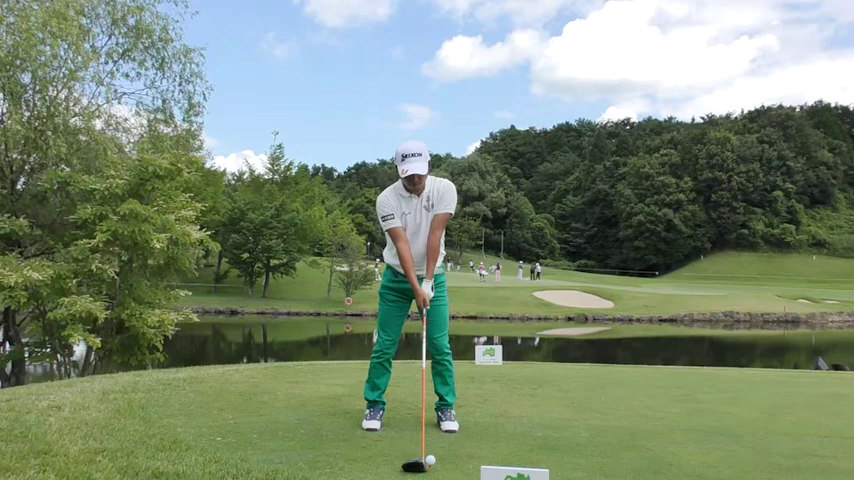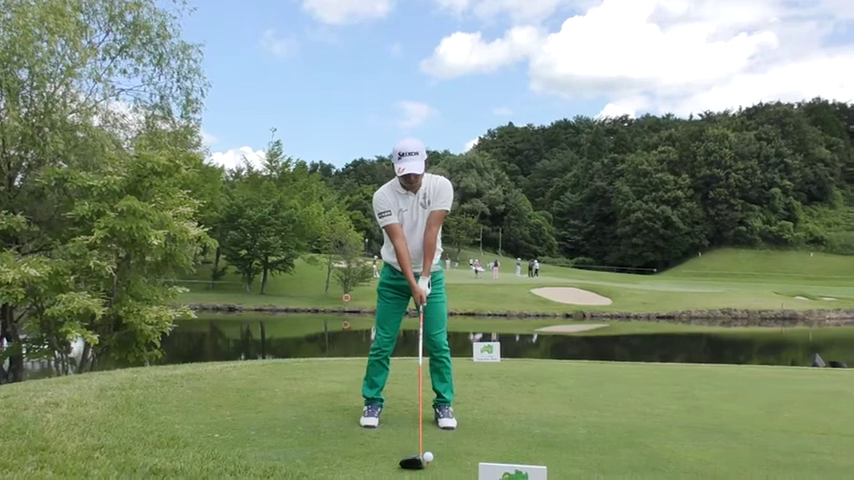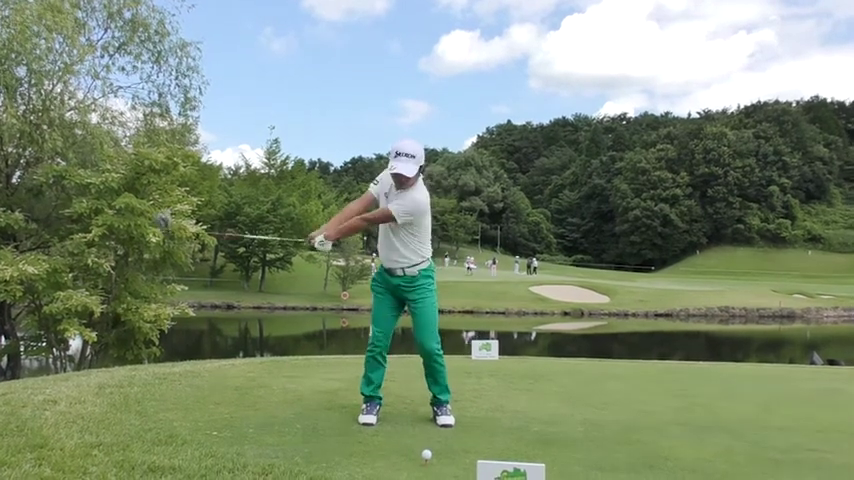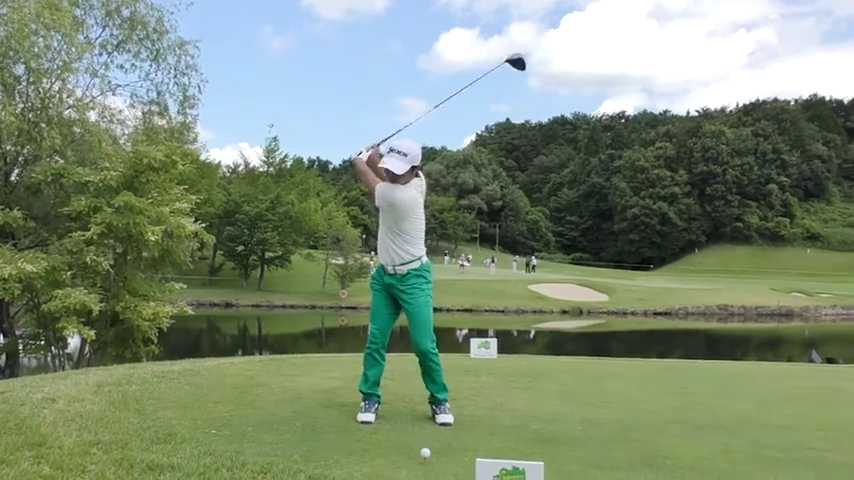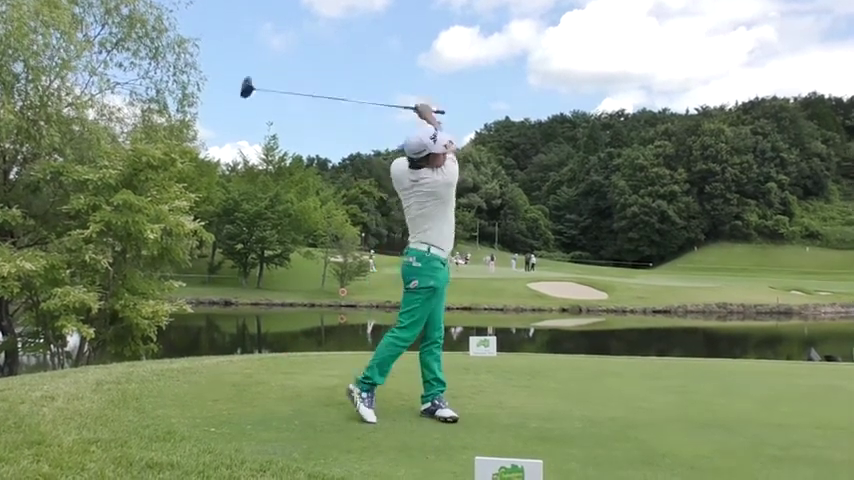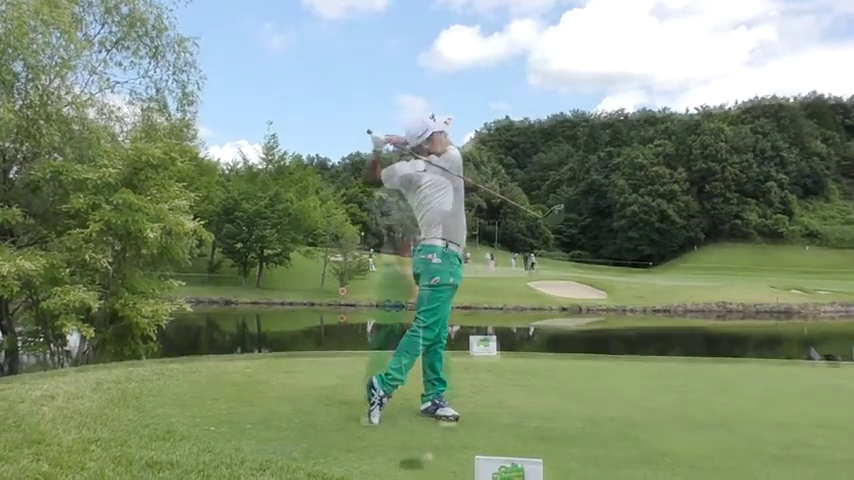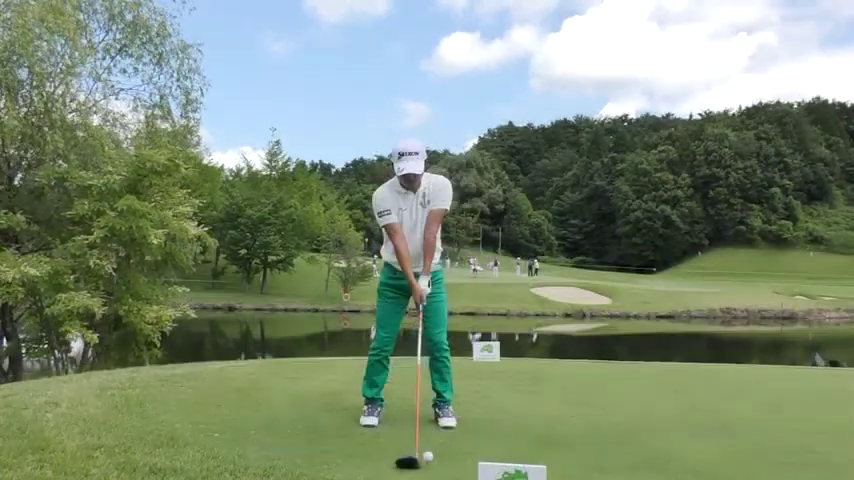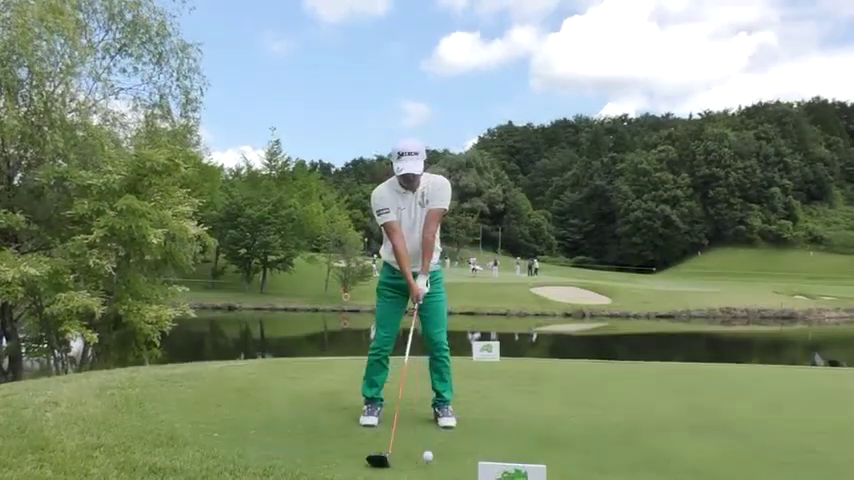
dt=0.7s
person 1, frame 1
left shoulder: (445, 189)
right shoulder: (386, 199)
left elbow: (434, 236)
right elbow: (401, 244)
left wrist: (428, 280)
right wrist: (416, 287)
left hip: (433, 276)
right hip: (397, 278)
left knee: (440, 345)
right knee: (385, 345)
left ankle: (445, 407)
right ankle: (374, 405)
person 1, frame 2
left shoulder: (441, 186)
right shoulder: (383, 196)
left elbow: (431, 232)
right elbow: (398, 240)
left wrist: (425, 277)
right wrist: (412, 283)
left hip: (431, 274)
right hip: (394, 276)
left knee: (438, 343)
right knee: (383, 342)
left ankle: (443, 404)
right ankle: (372, 402)
person 1, frame 3
left shoulder: (416, 199)
right shoulder: (387, 178)
left elbow: (368, 220)
right elbow: (358, 205)
left wrist: (331, 236)
right wrist: (326, 229)
left hip: (418, 279)
right hip: (387, 276)
left knee: (429, 344)
right knee: (378, 341)
left ankle: (441, 402)
right ankle: (371, 400)
person 1, frame 4
left shoulder: (398, 196)
right shoulder: (417, 180)
left elbow: (371, 180)
right elbow: (383, 178)
left wrist: (360, 163)
right wrist: (374, 161)
left hip: (413, 277)
right hip: (385, 274)
left knee: (424, 344)
right knee: (376, 339)
left ankle: (439, 401)
right ankle: (370, 398)
person 1, frame 5
left shoulder: (400, 169)
right shoulder: (444, 177)
right elbow: (451, 152)
left wrist: (429, 123)
right wrist: (431, 118)
left hip: (424, 261)
right hip: (427, 264)
left knee: (433, 336)
right knee: (405, 330)
left ankle: (433, 398)
right ankle: (364, 386)
person 1, frame 6
left shoulder: (414, 172)
left hip: (427, 256)
right hip: (442, 257)
left knee: (436, 334)
right knee: (425, 329)
left ankle: (434, 397)
right ankle: (384, 385)
person 1, frame 7
left shoulder: (440, 185)
right shoulder: (382, 195)
left elbow: (431, 232)
right elbow: (398, 240)
left wrist: (425, 276)
right wrist: (413, 283)
left hip: (431, 272)
right hip: (395, 274)
left knee: (438, 342)
right knee: (382, 342)
left ankle: (443, 403)
right ankle: (372, 401)
person 1, frame 8
left shoulder: (439, 185)
right shoulder: (381, 194)
left elbow: (429, 231)
right elbow: (396, 239)
left wrist: (423, 275)
right wrist: (409, 282)
left hip: (430, 273)
right hip: (394, 275)
left knee: (438, 342)
right knee: (382, 342)
left ankle: (443, 403)
right ankle: (372, 401)
